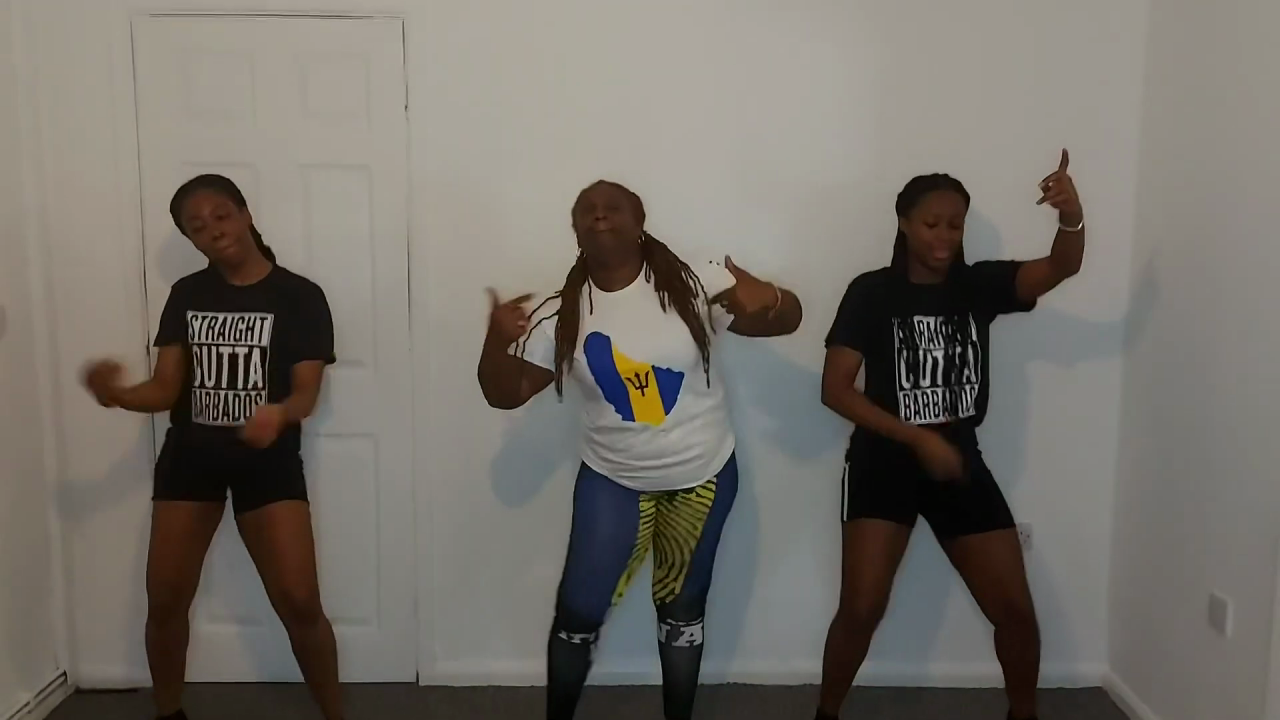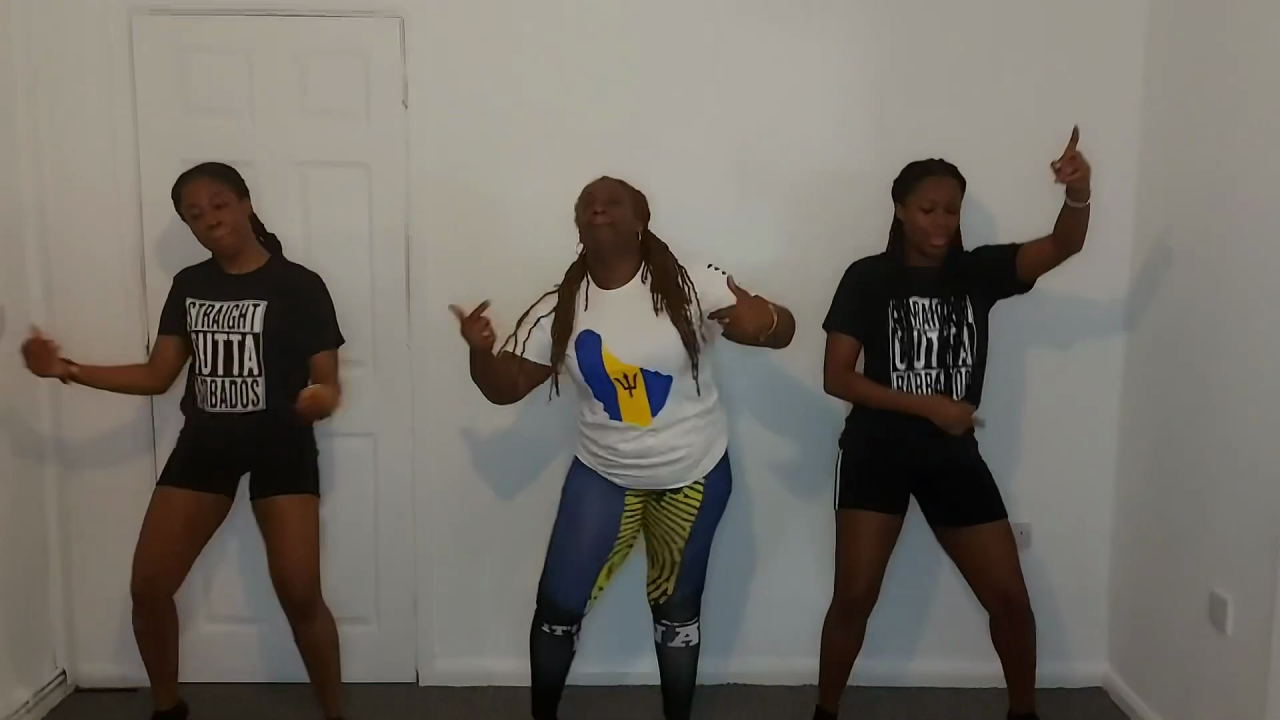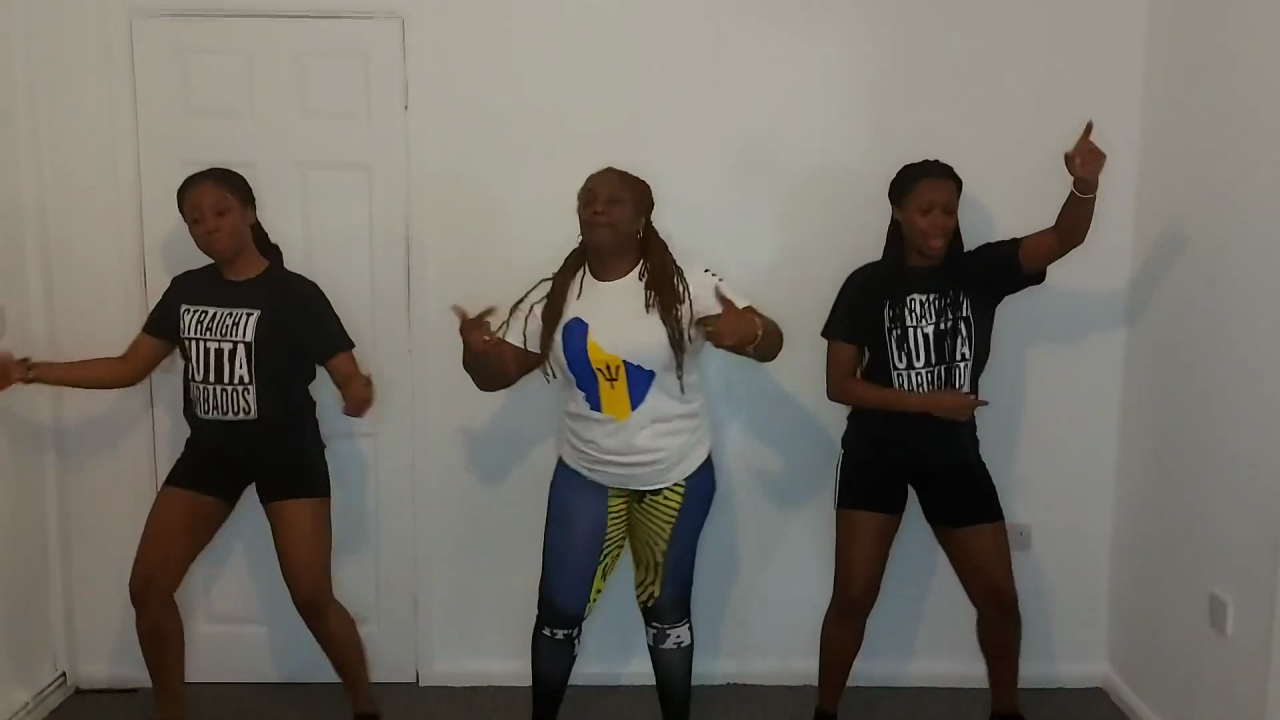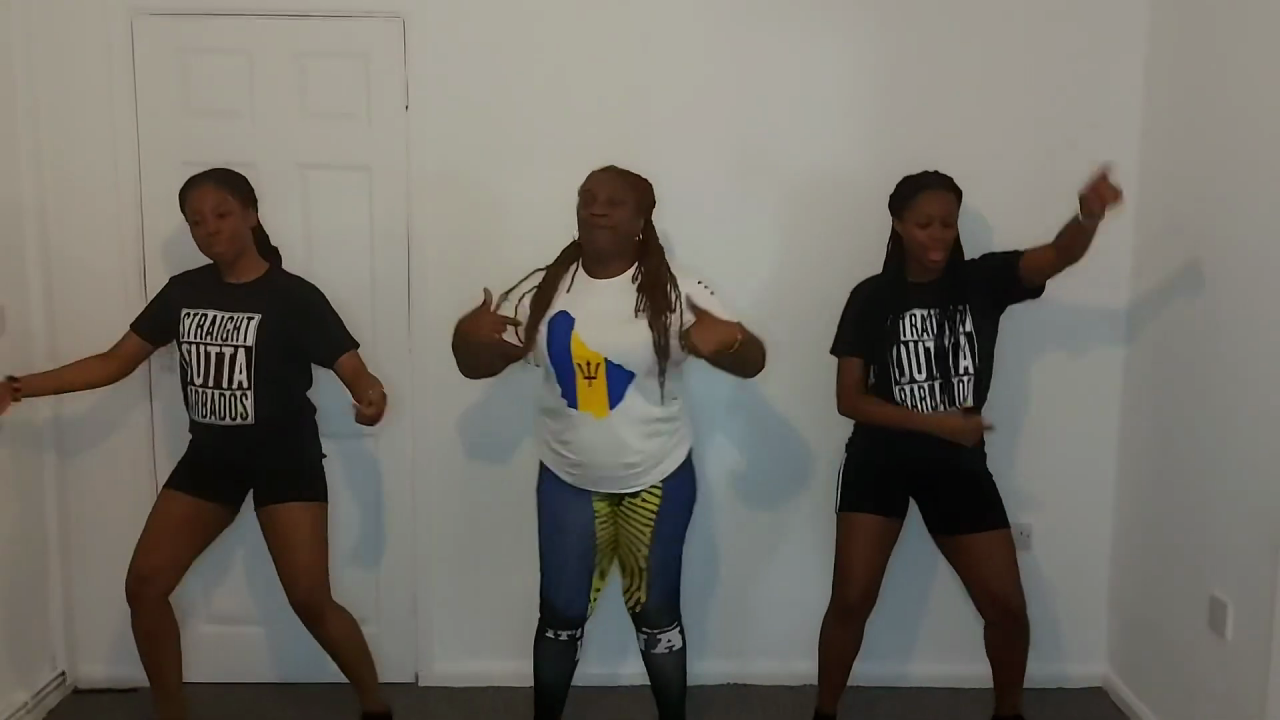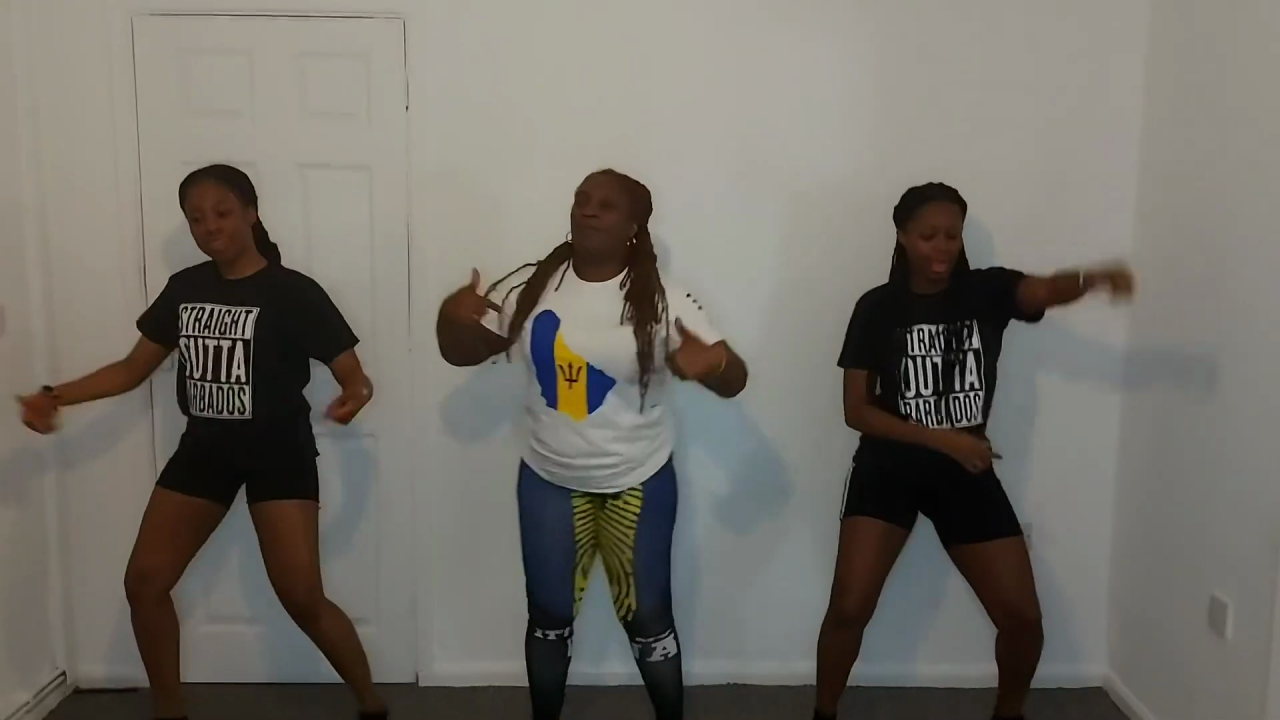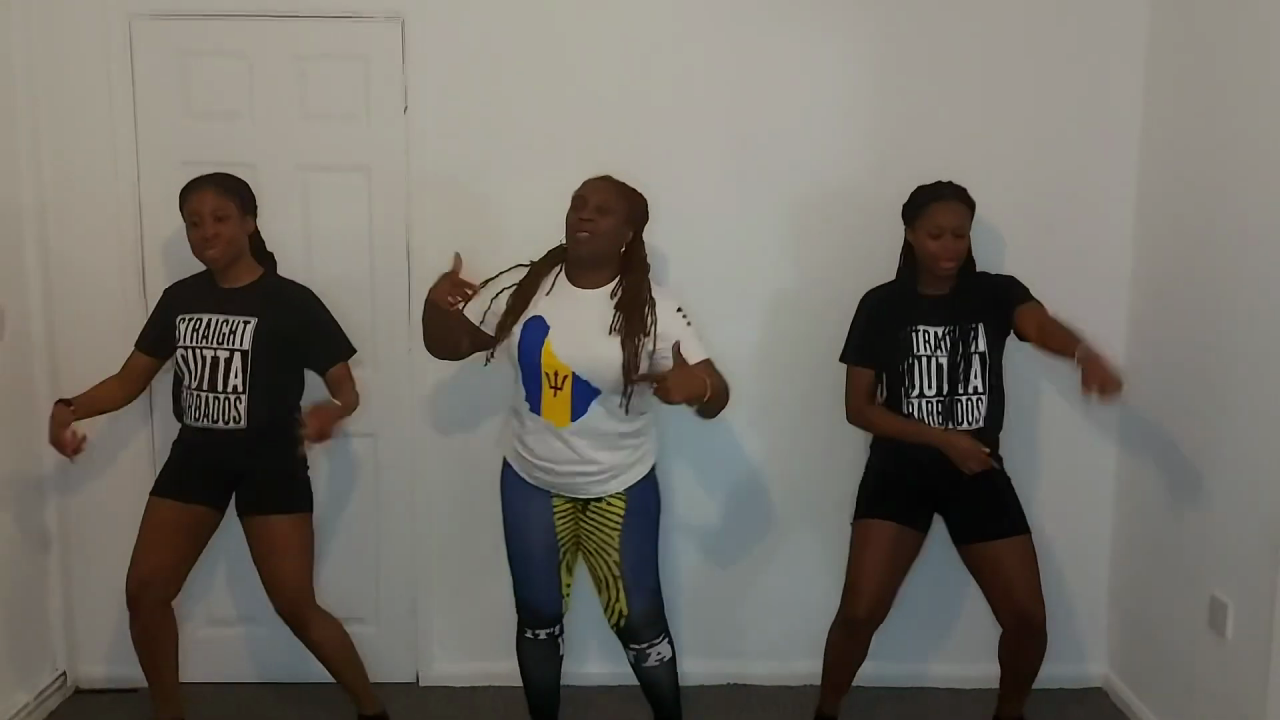
dt=0.1s
person 1, frame 1
left shoulder: (981, 286)
right shoulder: (871, 293)
left elbow: (1063, 267)
right elbow: (836, 389)
left wrist: (1070, 213)
right wrist: (915, 439)
left hip: (960, 465)
right hip: (885, 467)
left knee: (1016, 611)
right knee: (861, 610)
person 1, frame 2
left shoulder: (980, 272)
right shoulder: (867, 279)
left elbow: (1062, 248)
right elbow: (836, 376)
left wrist: (1078, 194)
right wrist: (925, 404)
left hip: (954, 456)
right hip: (876, 453)
left knee: (1011, 601)
right knee: (854, 599)
person 1, frame 3
left shoulder: (982, 269)
right shoulder: (868, 283)
left elbow: (1065, 238)
right elbow: (839, 383)
left wrist: (1084, 185)
right wrist: (928, 401)
left hip: (954, 453)
right hip: (876, 453)
left knee: (999, 599)
right knee: (852, 597)
person 1, frame 4
left shoulder: (986, 278)
right shoulder: (871, 298)
left elbow: (1058, 255)
right elbow: (849, 398)
left wrist: (1089, 214)
right wrist: (934, 421)
left hip: (959, 464)
right hip: (880, 462)
left knee: (1008, 608)
right knee: (850, 602)
person 1, frame 5
left shoulder: (990, 291)
right shoulder: (876, 308)
left elbow: (1049, 289)
right elbow: (855, 409)
left wrist: (1092, 279)
right wrist: (941, 439)
left hip: (968, 475)
right hip: (887, 470)
left knee: (1022, 617)
right knee: (848, 608)
person 1, frame 6
left shoulder: (997, 293)
right shoulder: (881, 306)
left elbow: (1043, 329)
right elbow: (859, 408)
left wrist: (1087, 357)
right wrist: (942, 440)
left hip: (980, 472)
right hip: (900, 468)
left knee: (1027, 618)
right knee: (860, 612)
person 2, frame 1
left shoulder: (299, 296)
right shoulder: (186, 294)
left elbow: (306, 393)
right elbow: (164, 390)
left wrist: (278, 415)
right wrist: (112, 391)
left hip: (269, 458)
right hip: (187, 458)
left knee: (299, 601)
right knee: (165, 599)
person 2, frame 2
left shoulder: (298, 285)
right shoulder: (190, 285)
left elbow: (327, 375)
right elbow: (157, 376)
left wrist: (323, 395)
right wrist: (64, 369)
left hip: (282, 448)
right hip: (203, 447)
left knee: (299, 595)
right knee: (150, 586)
person 2, frame 3
left shoulder: (296, 294)
right shoulder: (186, 290)
left elbow: (347, 374)
right elbow: (129, 368)
left wrist: (360, 391)
left hip: (287, 452)
right hip: (210, 451)
left knee: (312, 596)
right knee: (147, 585)
person 2, frame 4
left shoulder: (295, 297)
right shoulder: (182, 291)
left elbow: (356, 376)
right elbow: (116, 361)
left wrist: (371, 398)
left hip: (284, 456)
right hip: (209, 455)
left knee: (311, 600)
right knee: (144, 584)
person 2, frame 5
left shoulder: (295, 293)
right shoulder: (184, 288)
left elbow: (354, 375)
right elbow: (133, 368)
left wrist: (355, 396)
right wrist: (52, 396)
left hip: (279, 453)
right hip: (203, 451)
left knee: (303, 599)
right knee: (143, 583)
person 2, frame 6
left shoulder: (291, 302)
right shoulder: (179, 298)
left elbow: (347, 388)
right elbow: (131, 379)
left wrist: (329, 414)
right wrist: (70, 407)
left hip: (271, 462)
right hip: (194, 460)
left knee: (295, 607)
right knee: (144, 591)
person 3, frame 1
left shoulder: (693, 285)
right shoulder: (562, 313)
left elbow: (787, 319)
right elbow: (504, 393)
left wrist: (766, 298)
right wrist: (497, 338)
left hip: (703, 476)
right hip: (613, 482)
left knee: (681, 607)
right knee: (578, 611)
person 3, frame 2
left shoulder: (690, 286)
right shoulder: (560, 308)
left elbow: (781, 330)
right elbow: (504, 387)
left wrist: (763, 318)
right wrist: (479, 348)
left hip: (692, 477)
right hip: (603, 476)
left knee: (676, 608)
right knee: (560, 605)
person 3, frame 3
left shoulder: (683, 286)
right shoulder: (553, 298)
left elbow: (769, 344)
right elbow: (496, 374)
left wrist: (748, 330)
right wrist: (475, 345)
left hip: (676, 477)
right hip: (587, 477)
left knee: (665, 608)
right knee: (560, 609)
person 3, frame 4
left shoulder: (673, 291)
right shoulder: (542, 289)
left elbow: (751, 360)
right elbow: (479, 365)
left wrist: (730, 344)
right wrist: (468, 335)
left hip: (657, 480)
right hip: (568, 481)
left knee: (655, 611)
right knee: (562, 614)
person 3, frame 5
left shoulder: (660, 299)
right shoulder: (529, 286)
left elbow: (732, 381)
right elbow: (462, 352)
left wrist: (715, 363)
right wrist: (450, 317)
left hip: (638, 483)
right hip: (548, 481)
left knee: (646, 616)
right knee: (549, 615)
person 3, frame 6
left shoulder: (653, 309)
right shoulder: (521, 286)
left elbow: (715, 396)
right elbow: (449, 345)
left wrist: (696, 388)
right wrist: (438, 305)
left hip: (620, 488)
right hip: (531, 484)
left knee: (640, 620)
right knee: (538, 616)
